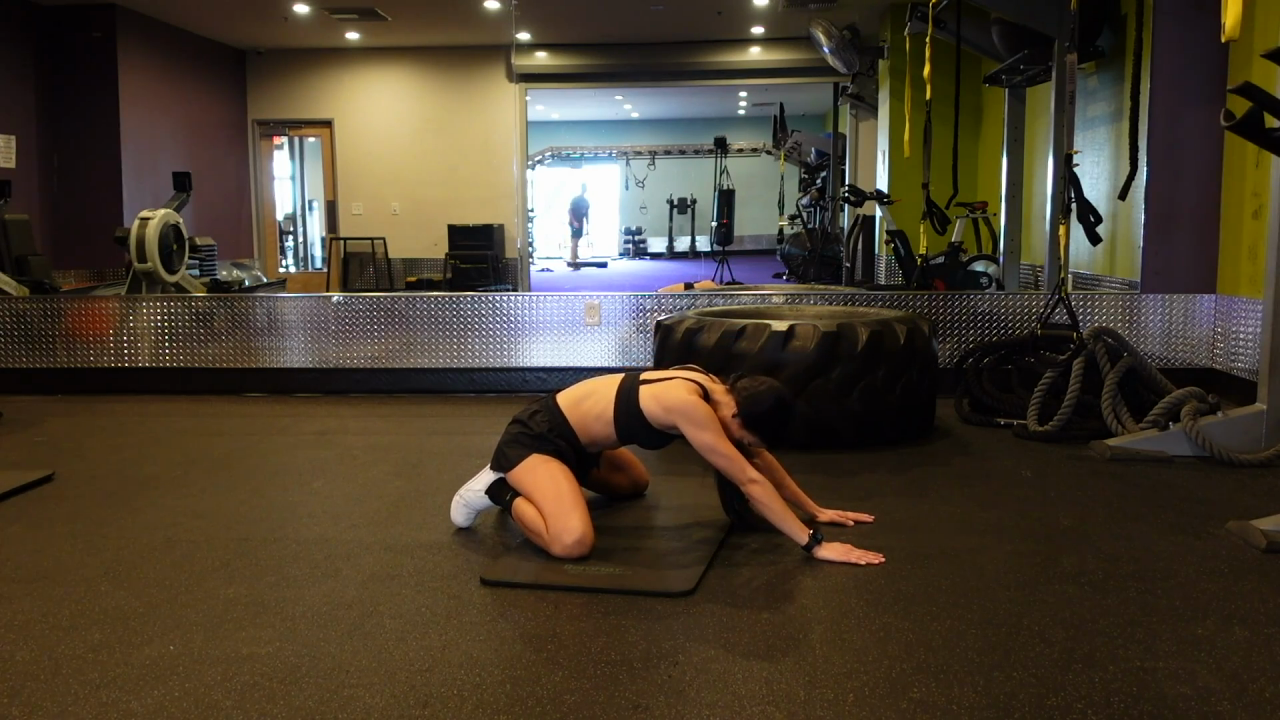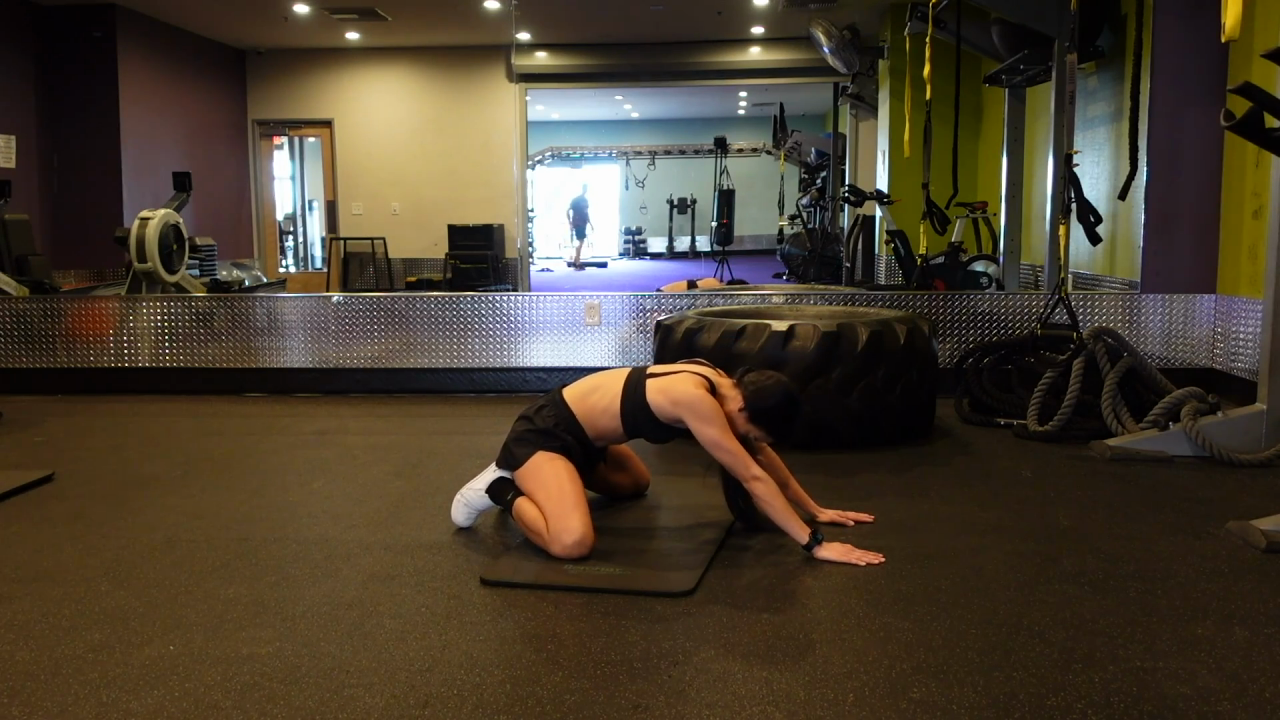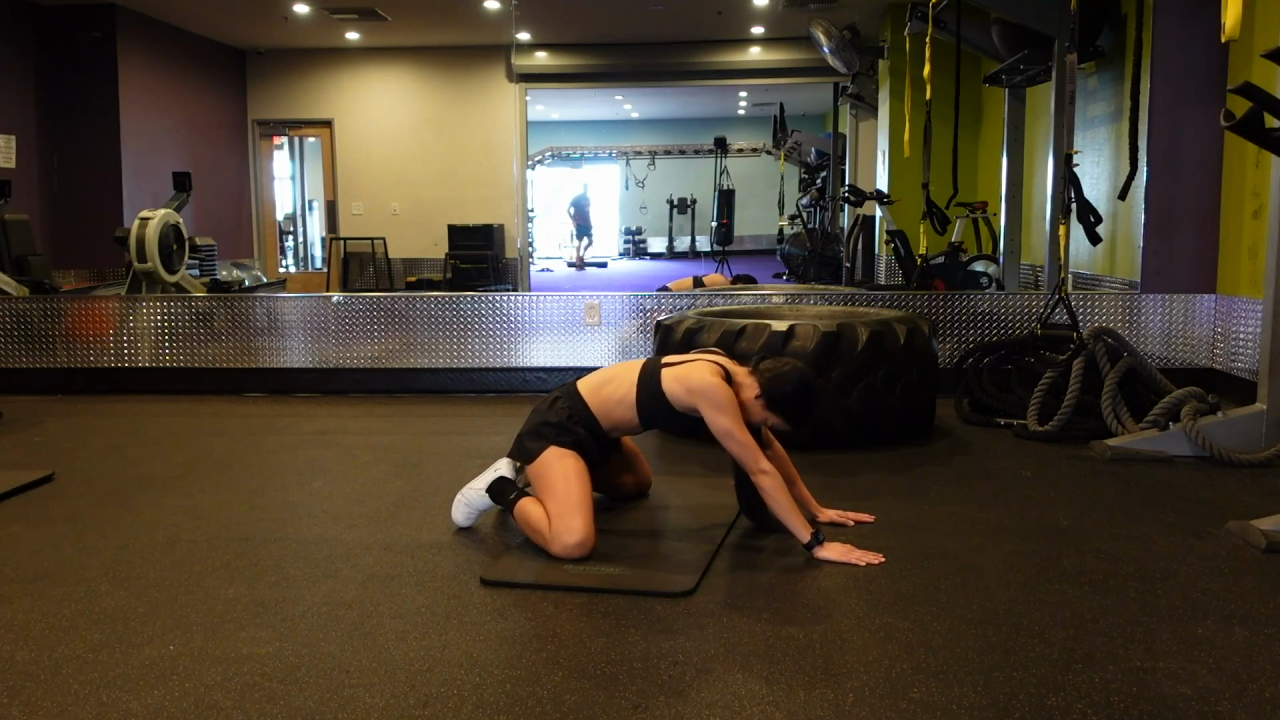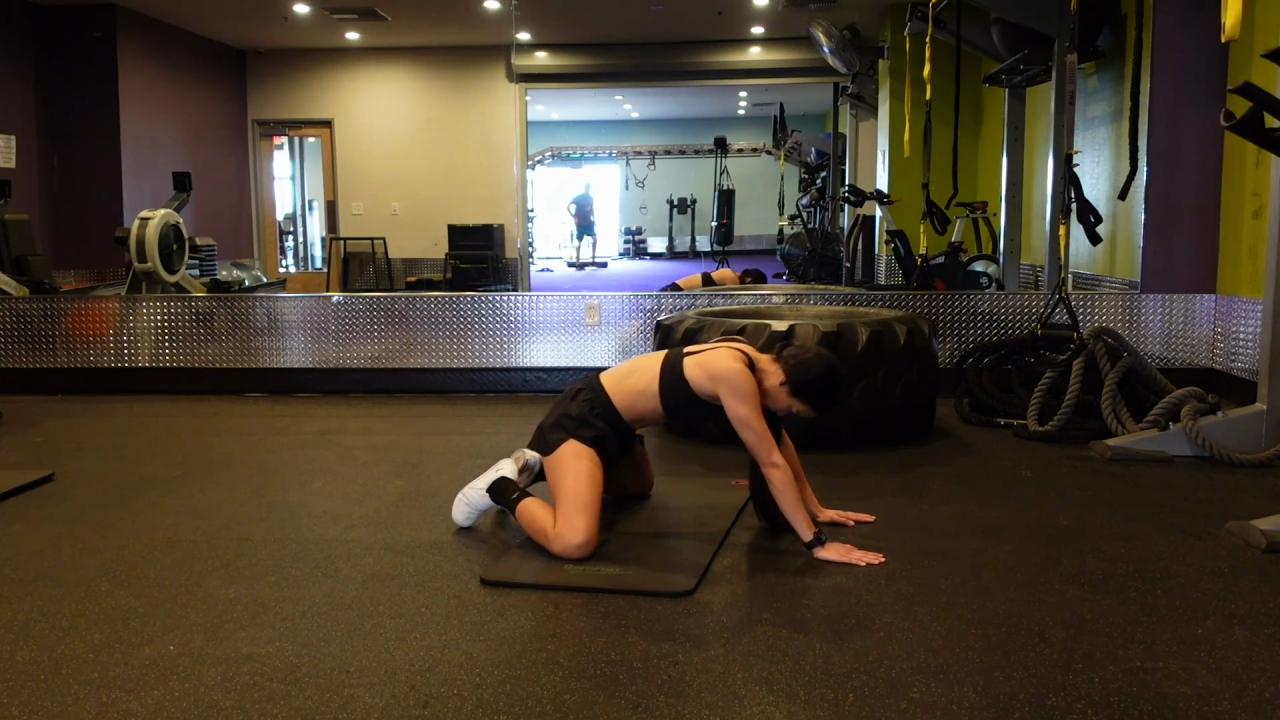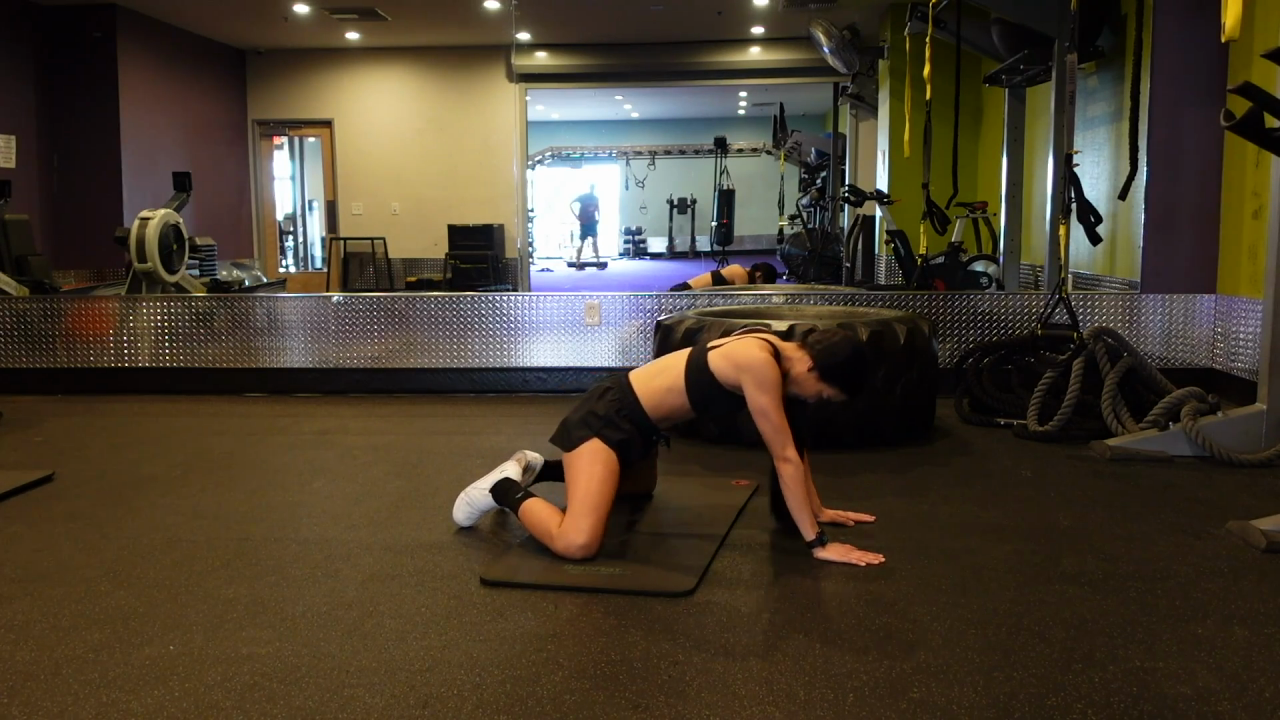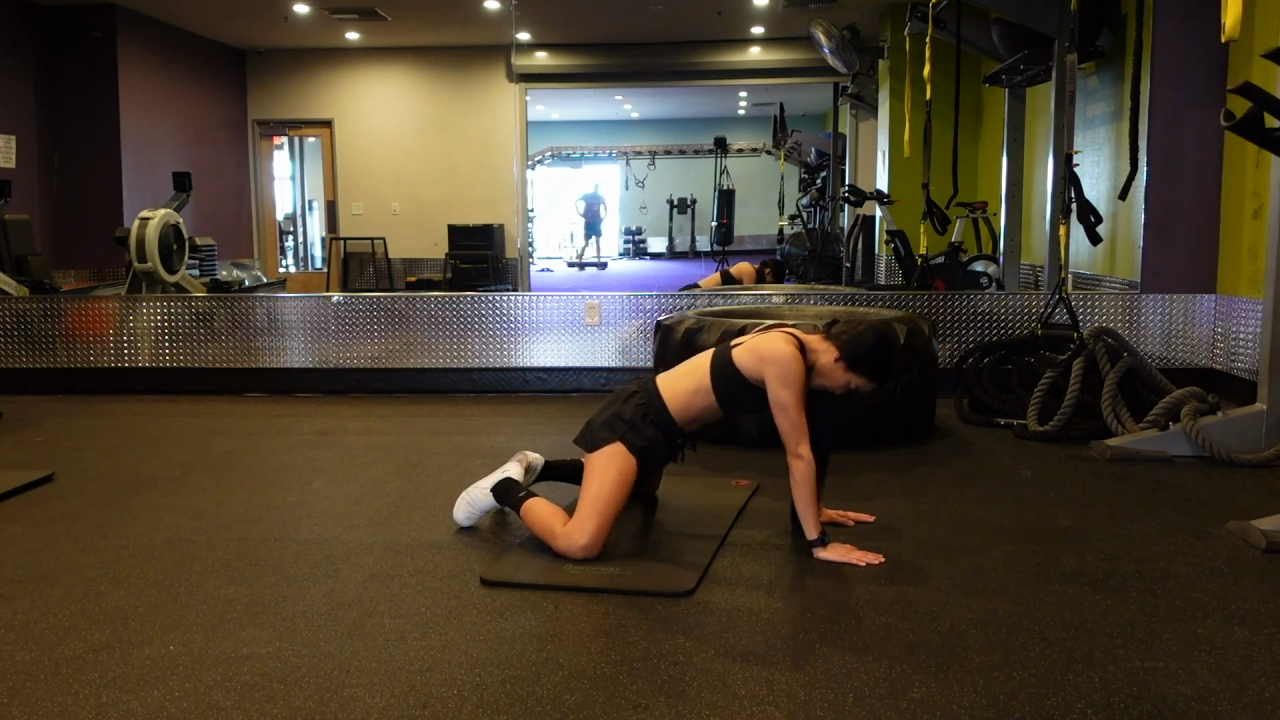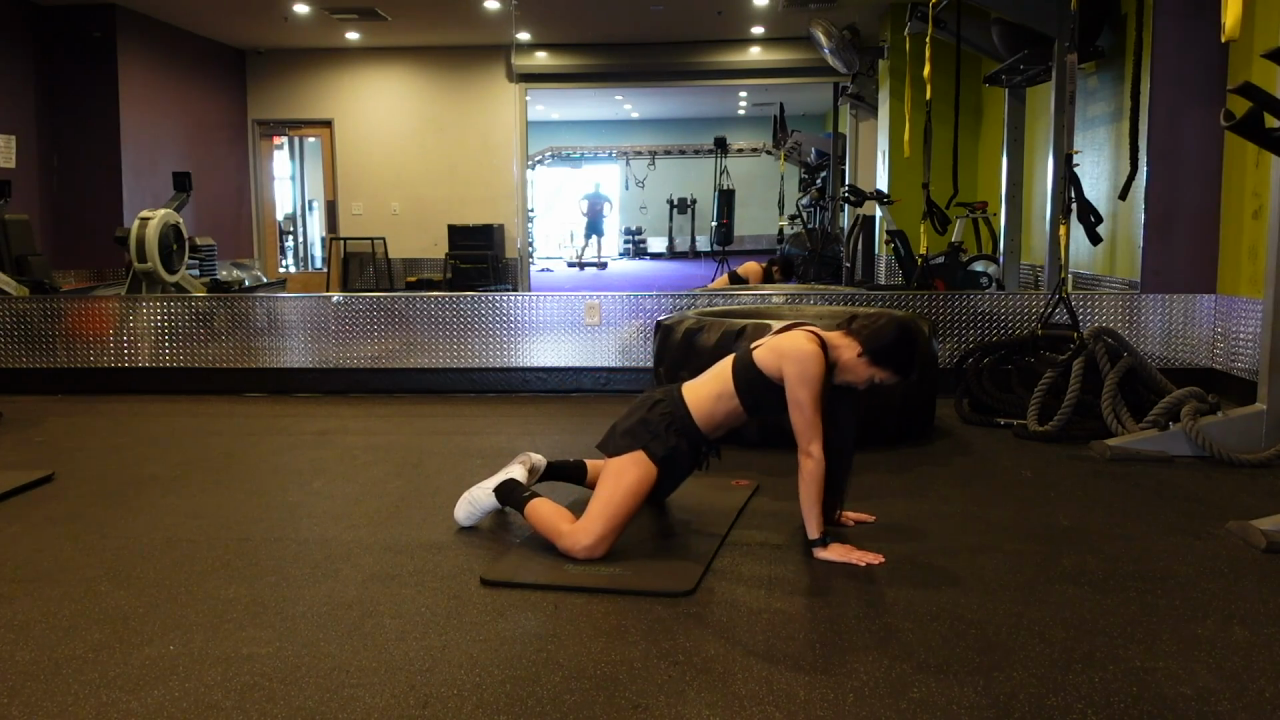
dt=0.2s
person 1, frame 1
left shoulder: (713, 391)
right shoulder: (689, 406)
left elbow: (761, 458)
right elbow: (750, 481)
left wrist: (815, 509)
right wrist: (814, 543)
left hip: (573, 436)
right hip: (537, 436)
left knee: (635, 484)
right knee: (573, 542)
left ankle: (543, 480)
right ankle: (502, 490)
person 1, frame 2
left shoulder: (722, 385)
right shoulder: (696, 399)
left elbow: (764, 457)
right elbow: (754, 478)
left wrist: (815, 510)
right wrist: (814, 543)
left hip: (582, 433)
right hip: (545, 433)
left knee: (636, 485)
right knee: (573, 543)
left ankle: (533, 480)
right ankle: (504, 491)
person 1, frame 3
left shoulder: (739, 376)
right shoulder: (711, 387)
left elbow: (772, 450)
right elbow: (761, 470)
left wrist: (815, 510)
right wrist: (813, 543)
left hip: (595, 427)
right hip: (559, 425)
left knee: (637, 486)
right knee: (573, 544)
left ankle: (533, 473)
right ankle: (503, 490)
person 1, frame 4
left shoulder: (758, 366)
right shoulder: (734, 375)
left elbow: (782, 446)
right elbow: (773, 463)
left wrist: (816, 509)
right wrist: (815, 542)
left hip: (614, 420)
right hip: (581, 418)
left knee: (639, 487)
right knee: (574, 544)
left ankle: (536, 467)
right ankle: (505, 489)
person 1, frame 5
left shoulder: (775, 354)
right shoulder: (759, 364)
left elbow: (794, 446)
right elbow: (785, 458)
left wrist: (816, 510)
right wrist: (817, 542)
left hip: (635, 418)
right hip: (608, 417)
left knee: (641, 488)
right knee: (577, 544)
left ankle: (539, 467)
right ankle: (506, 489)
person 1, frame 6
left shoulder: (796, 348)
right shoulder: (786, 357)
left elbow: (804, 446)
right elbow: (799, 454)
left wrist: (816, 509)
right wrist: (817, 541)
left hip: (656, 422)
right hip: (635, 420)
left knee: (639, 489)
right knee: (579, 544)
left ankle: (540, 466)
right ankle: (507, 489)
person 1, frame 7
left shoulder: (816, 347)
right shoulder: (806, 354)
left elbow: (811, 448)
right elbow: (810, 453)
left wrist: (822, 510)
right wrist: (819, 542)
left hip: (675, 426)
right hip: (661, 427)
left knee: (635, 488)
right knee: (585, 544)
left ankle: (542, 468)
right ankle: (510, 491)
